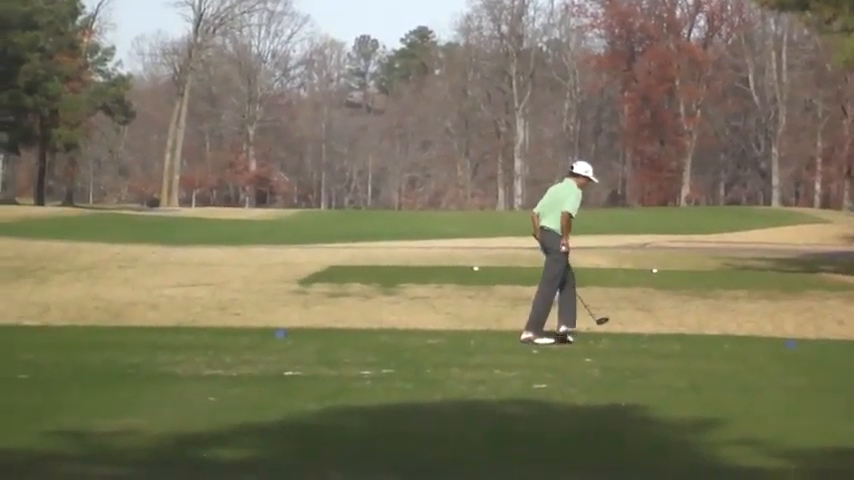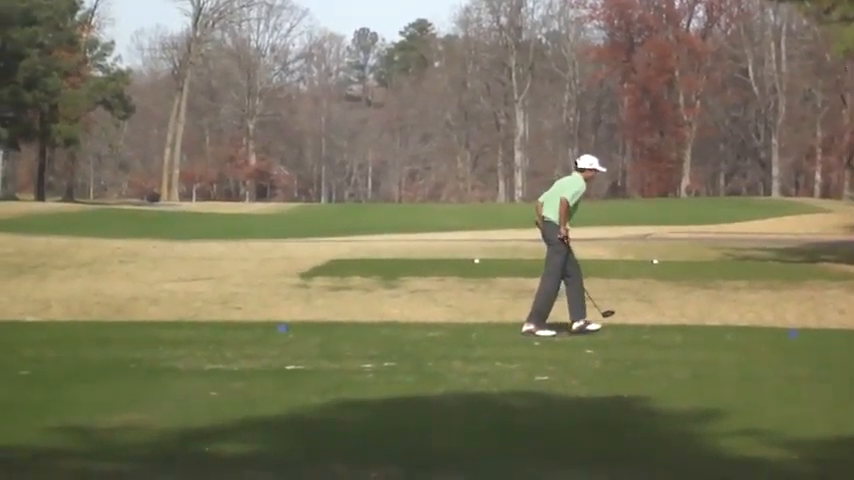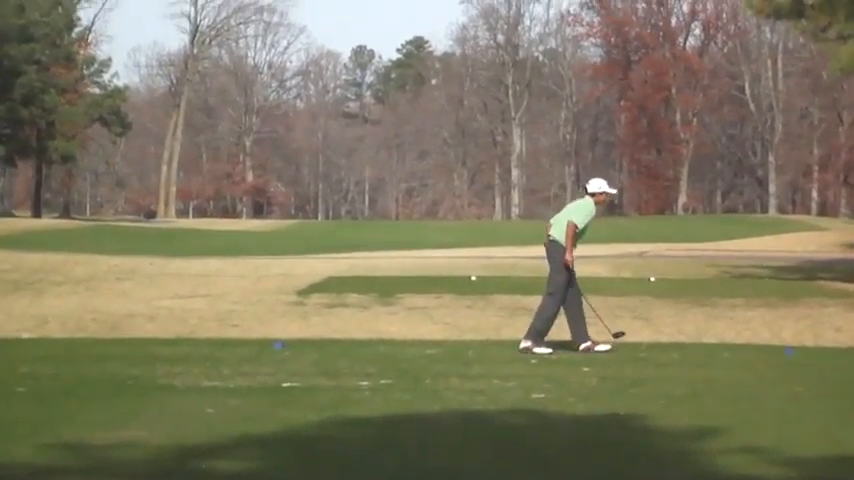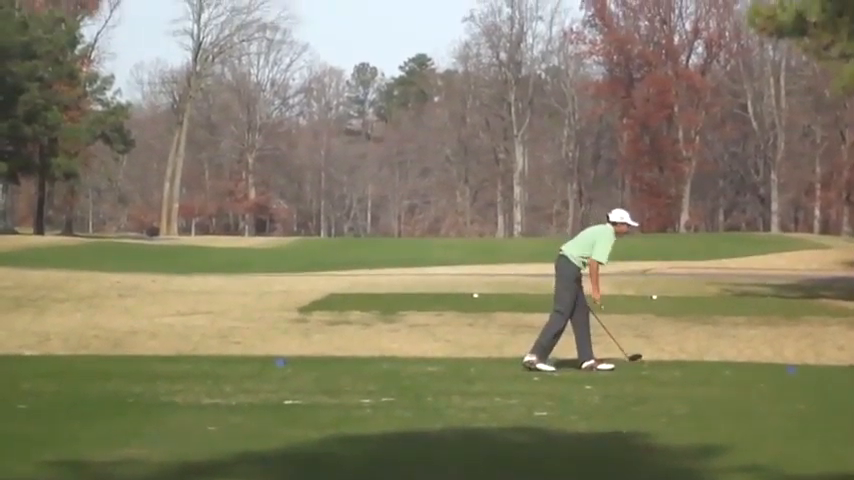
dt=0.2s
person 1, frame 1
left shoulder: (554, 188)
right shoulder: (574, 191)
left elbow: (535, 213)
right elbow: (566, 214)
right wrist: (565, 238)
left hip: (545, 236)
right hip: (556, 239)
left knee: (567, 281)
right knee: (548, 286)
left ankle: (565, 324)
right ankle: (531, 331)
person 1, frame 2
left shoulder: (564, 180)
right shoulder: (579, 183)
left elbow: (540, 202)
right elbow: (564, 200)
left wrist: (542, 226)
right wrist: (562, 227)
left hip: (548, 227)
right hip: (556, 230)
left knee: (573, 273)
right knee: (551, 278)
left ankle: (578, 320)
right ankle: (533, 323)
person 1, frame 3
left shoulder: (579, 203)
right shoulder: (589, 207)
left elbow: (552, 223)
right elbow: (571, 224)
right wrist: (569, 252)
left hip: (554, 246)
right hip: (561, 250)
left knee: (572, 296)
right knee: (554, 297)
left ankle: (584, 342)
right ankle: (531, 340)
person 1, frame 4
left shoulder: (600, 230)
right shoulder: (608, 235)
right elbow: (594, 262)
right wrist: (595, 290)
left hip: (566, 263)
right hip: (570, 267)
left knee: (580, 314)
right knee: (561, 313)
left ankle: (587, 359)
right ankle: (535, 356)
